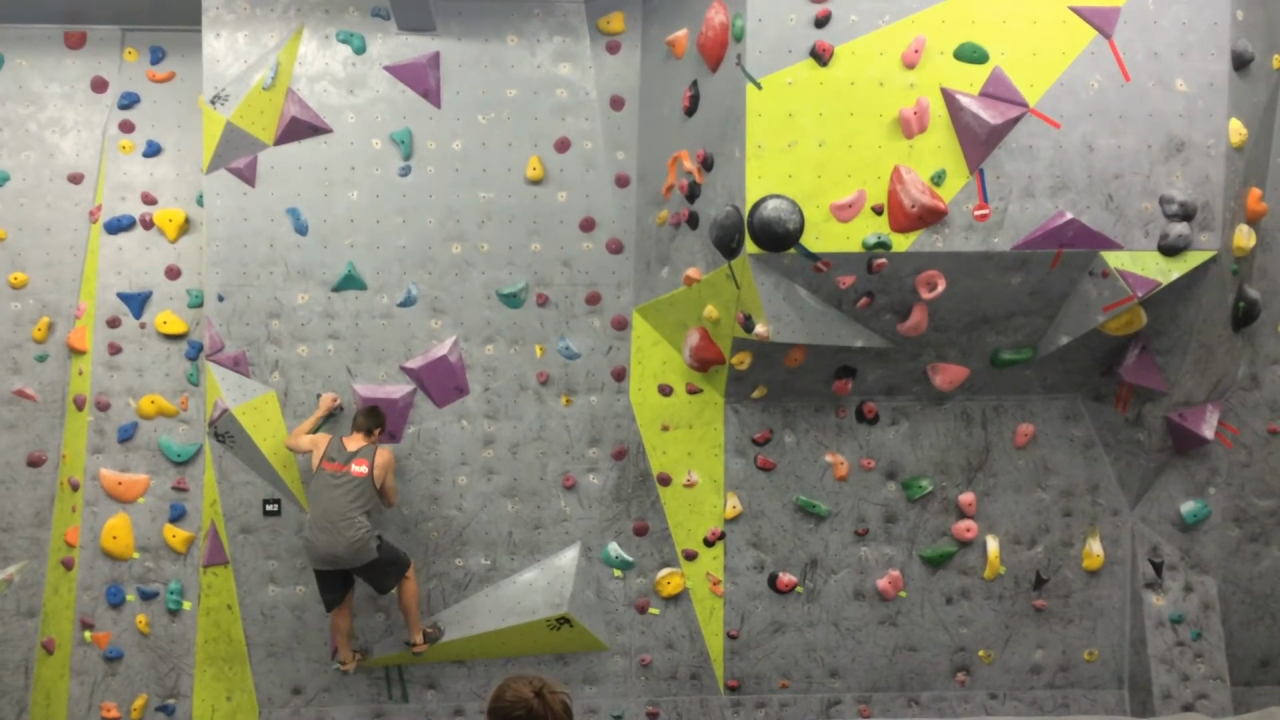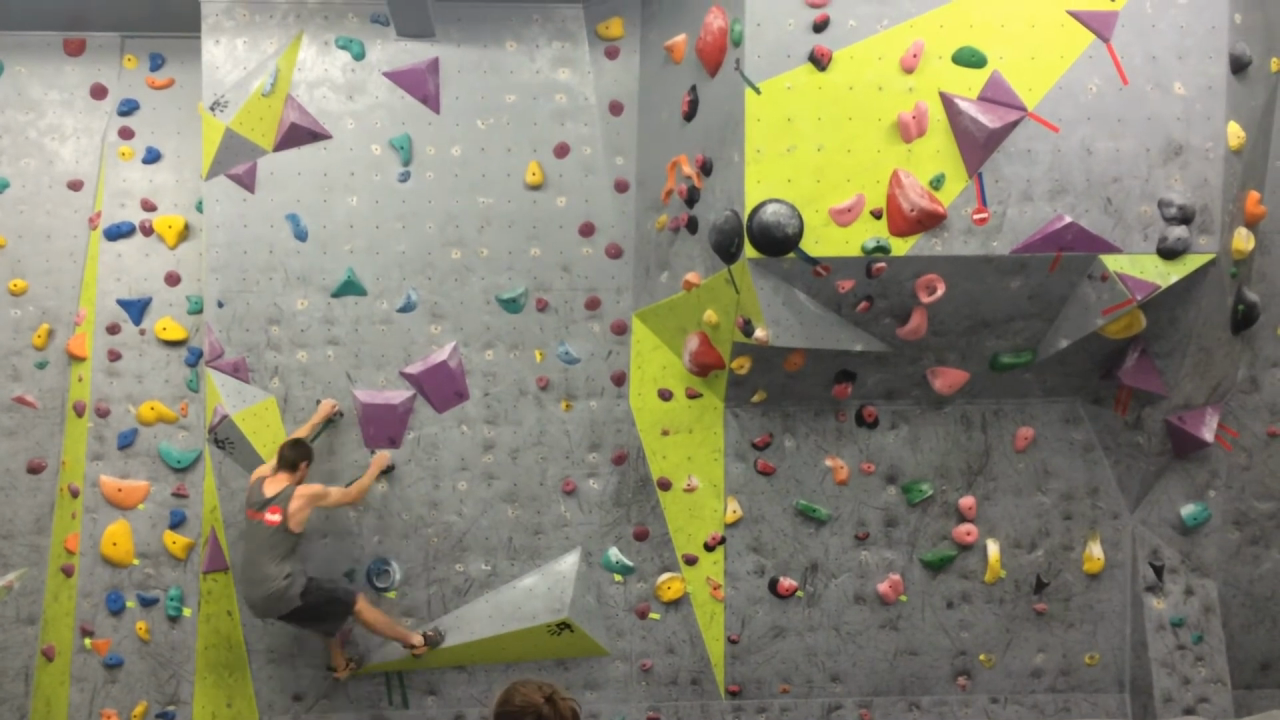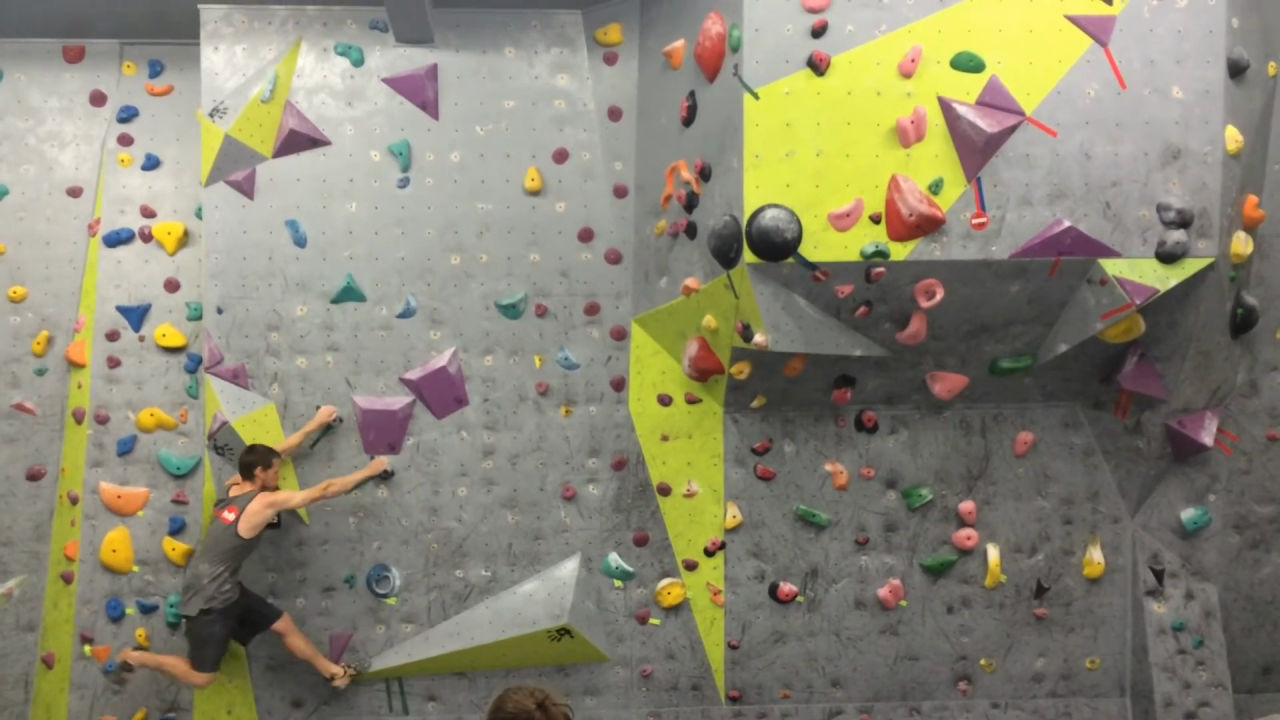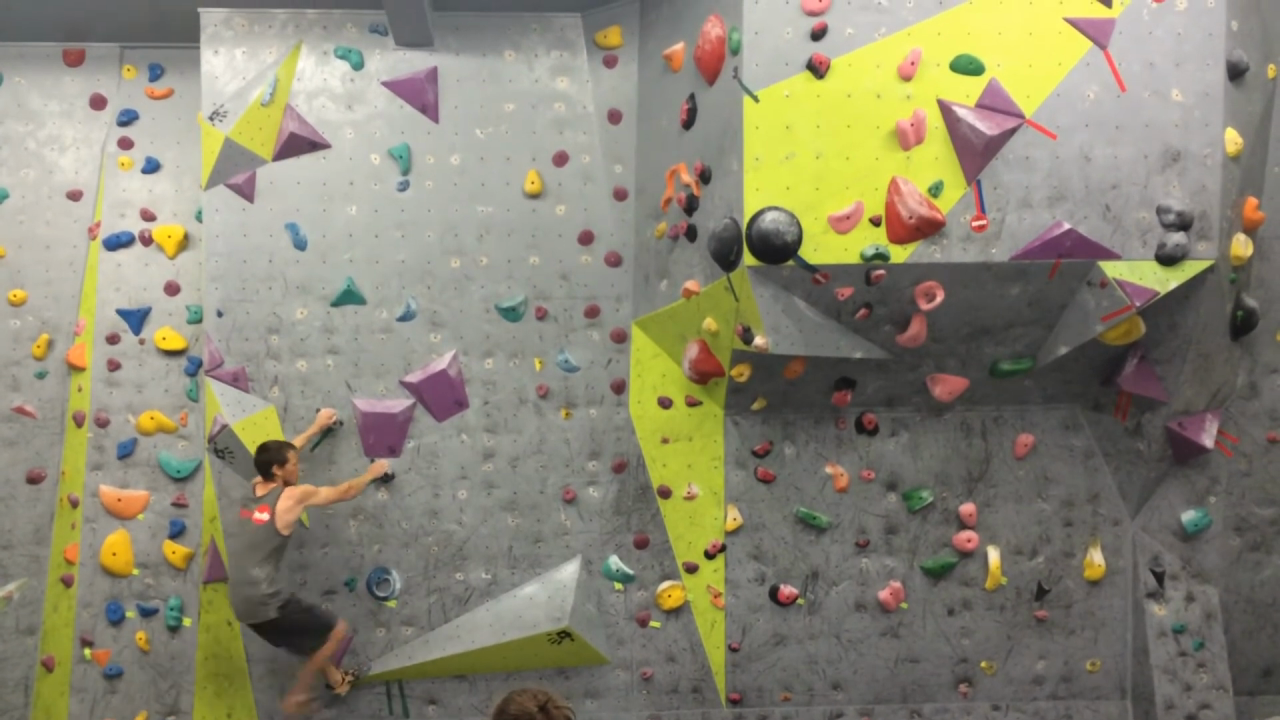
dt=0.5s
person 1, frame 1
left shoulder: (323, 443)
right shoulder: (383, 456)
left elbow: (291, 441)
right elbow: (389, 501)
left wrist: (321, 411)
left hip: (317, 548)
right hip: (356, 544)
left knee: (340, 604)
right knee: (406, 572)
left ankle: (346, 658)
right ankle: (417, 637)
person 1, frame 2
left shoulder: (257, 479)
right shoulder: (305, 496)
left elbow: (290, 449)
right elbow: (353, 495)
left wrist: (317, 419)
right wrist: (374, 468)
left hip: (254, 595)
right hip: (282, 594)
left knee: (335, 605)
right knee: (357, 604)
left ankle: (338, 665)
right ankle: (414, 642)
person 1, frame 3
left shoulder: (235, 486)
right shoulder: (267, 501)
left elbow: (271, 454)
right elbow: (323, 491)
left wrist: (314, 426)
right wrist: (369, 471)
left hip: (227, 591)
right hip: (207, 597)
left knee: (284, 625)
right knee: (199, 676)
left ankle: (334, 671)
right ankle: (134, 657)
person 1, frame 4
left shoulder: (256, 485)
right shoulder: (294, 495)
left elbow: (278, 455)
right elbow: (343, 493)
left wrist: (317, 427)
right wrist: (372, 473)
left hip: (244, 597)
right hip: (262, 600)
left knee: (312, 628)
right knee: (336, 632)
left ankle: (335, 680)
right ankle: (297, 696)
